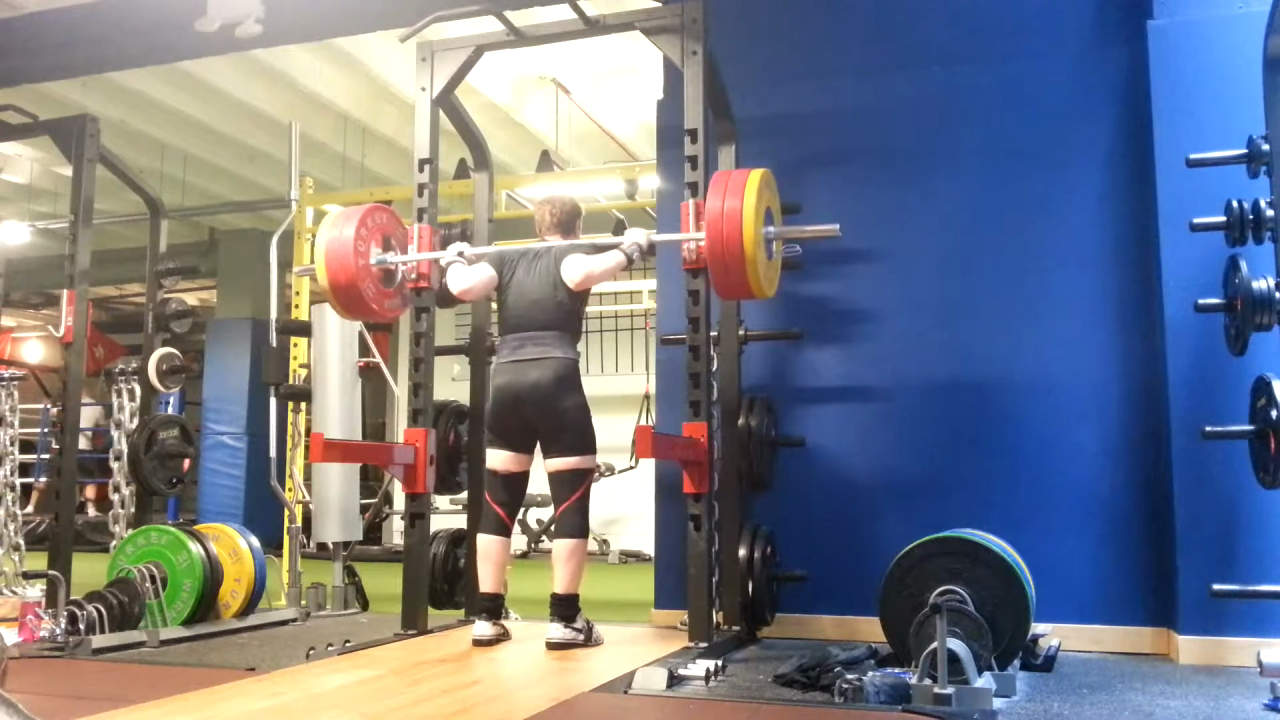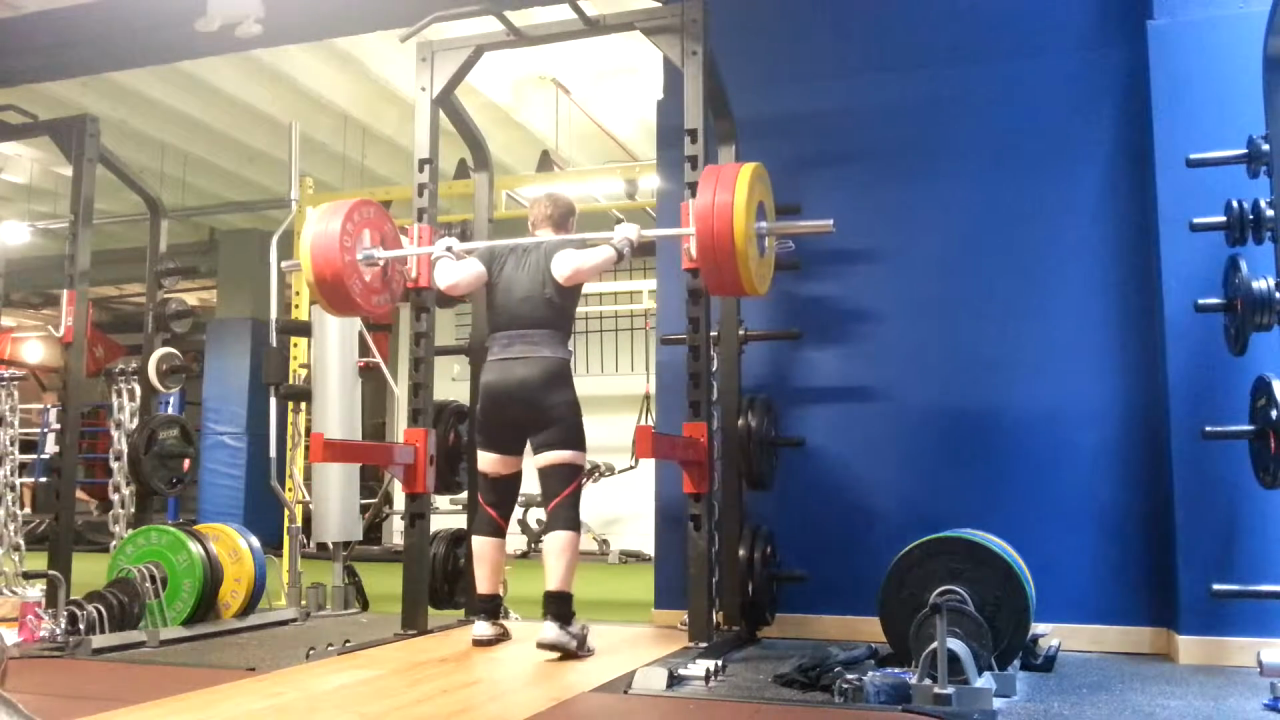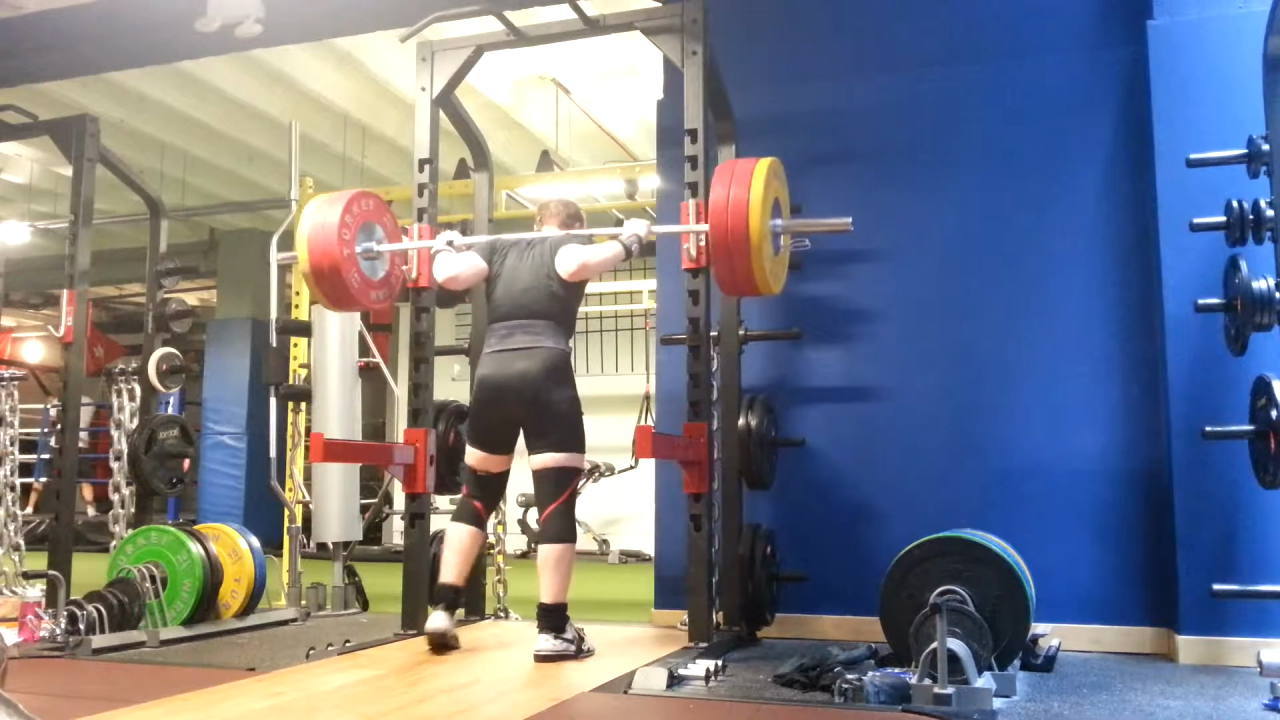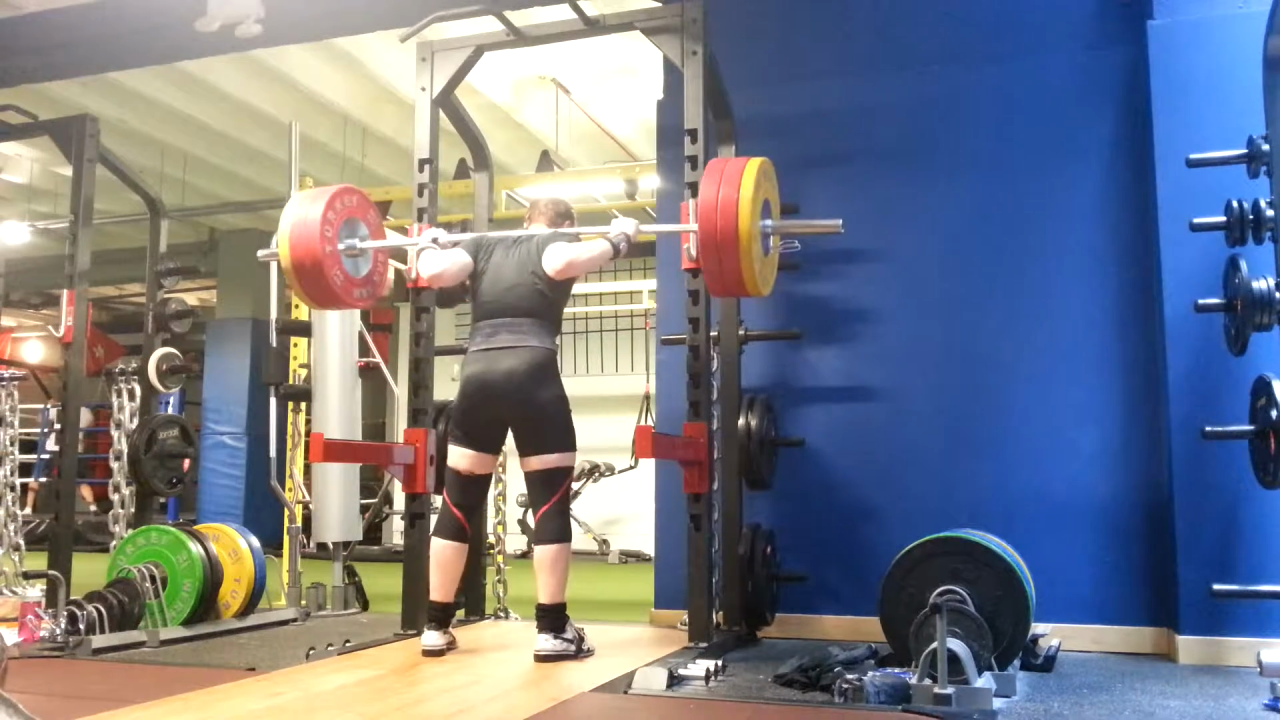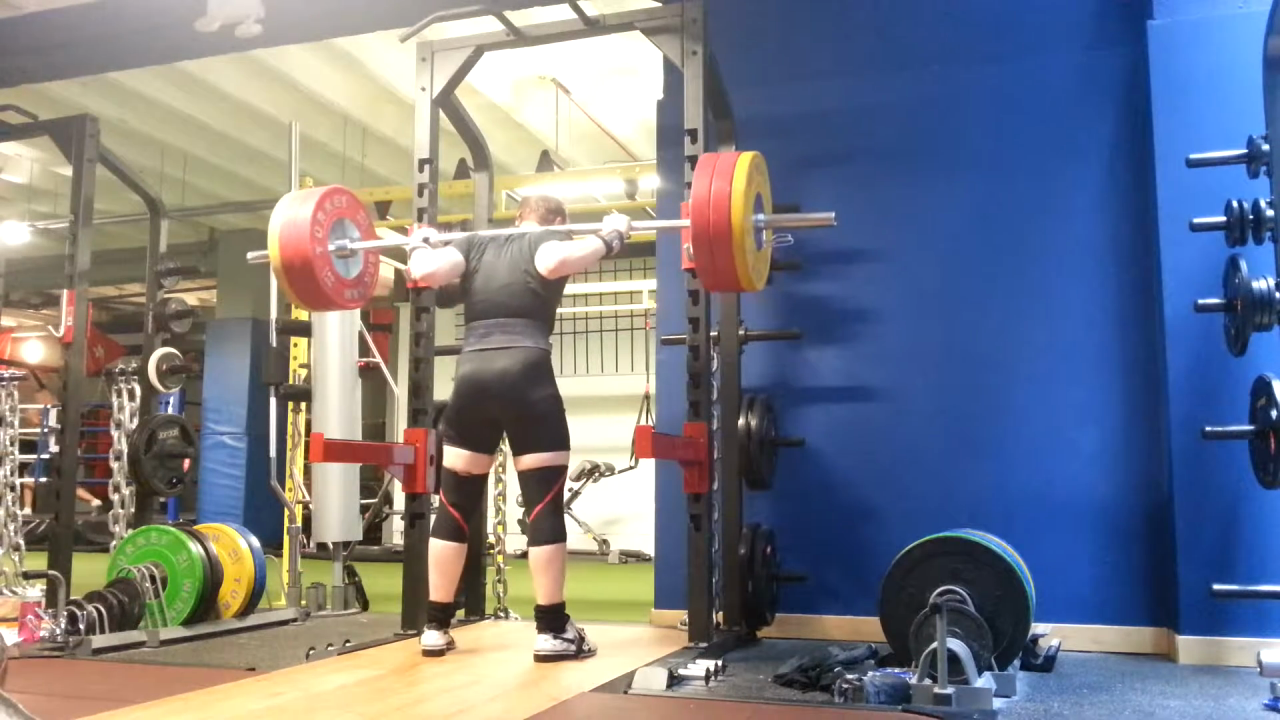
dt=0.4s
person 1, frame 1
left shoulder: (506, 257)
right shoulder: (578, 251)
left elbow: (464, 287)
right elbow: (579, 275)
left wrist: (453, 260)
right wrist: (630, 248)
left hip: (506, 381)
right hip: (555, 380)
left knee: (498, 503)
right knee: (571, 503)
left ankle: (487, 617)
right ankle: (565, 620)
person 1, frame 2
left shoulder: (495, 253)
right shoulder: (569, 247)
left elbow: (452, 282)
right elbow: (569, 270)
left wrist: (443, 254)
right wrist: (621, 244)
left hip: (495, 380)
right hip: (546, 379)
left knee: (492, 502)
right knee: (562, 501)
left ankle: (486, 617)
right ankle: (557, 620)
person 1, frame 3
left shoulder: (497, 247)
right shoulder: (575, 244)
left elbow: (450, 276)
right elbow: (575, 265)
left wrist: (444, 248)
right wrist: (630, 240)
left hip: (492, 372)
right hip: (545, 373)
left knee: (476, 497)
right knee: (557, 503)
left ankle: (443, 610)
right ankle: (553, 630)
person 1, frame 4
left shoulder: (483, 245)
right shoulder: (563, 241)
left elbow: (434, 273)
right elbow: (562, 263)
left wrist: (428, 247)
right wrist: (618, 239)
left hip: (477, 374)
right hip: (531, 372)
left knee: (457, 504)
right knee: (550, 504)
left ankle: (436, 627)
right ankle: (552, 630)
person 1, frame 5
left shoulder: (474, 244)
right shoulder: (554, 239)
left elbow: (426, 272)
right elbow: (555, 262)
left wrist: (420, 244)
right wrist: (610, 236)
left hip: (471, 375)
right hip: (526, 373)
left knee: (456, 505)
right knee: (544, 504)
left ankle: (436, 627)
right ankle: (552, 630)
